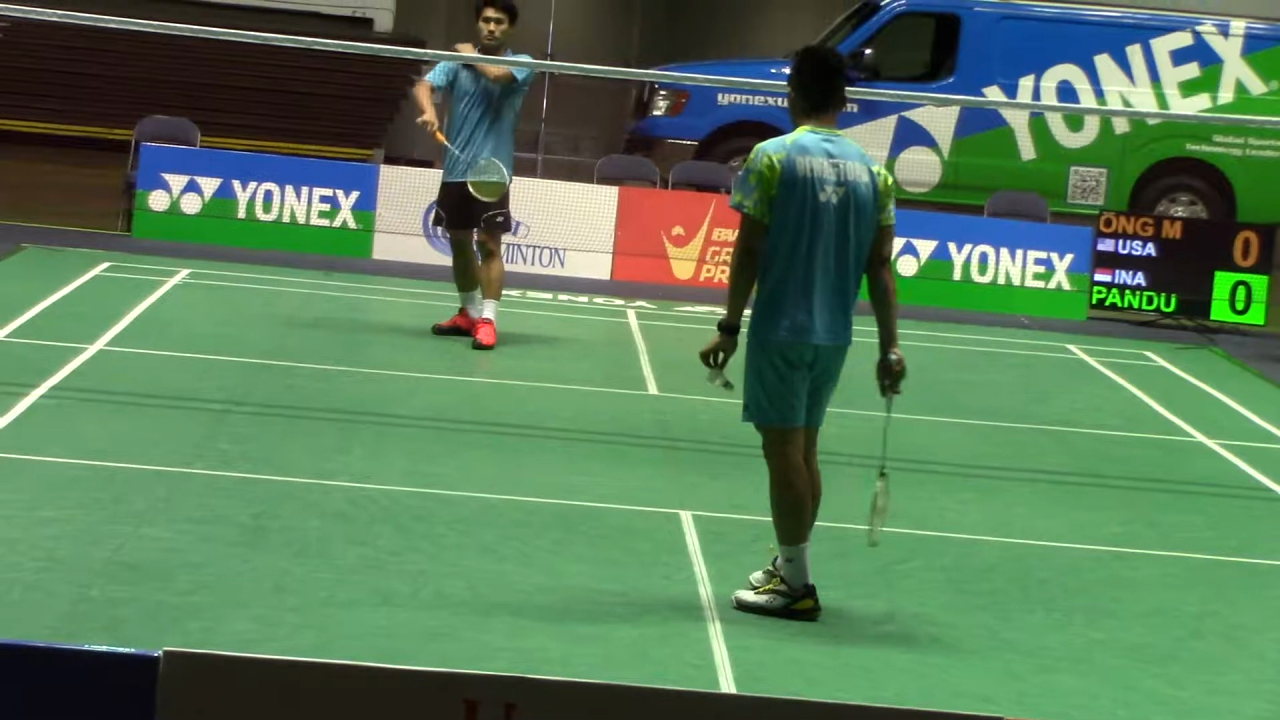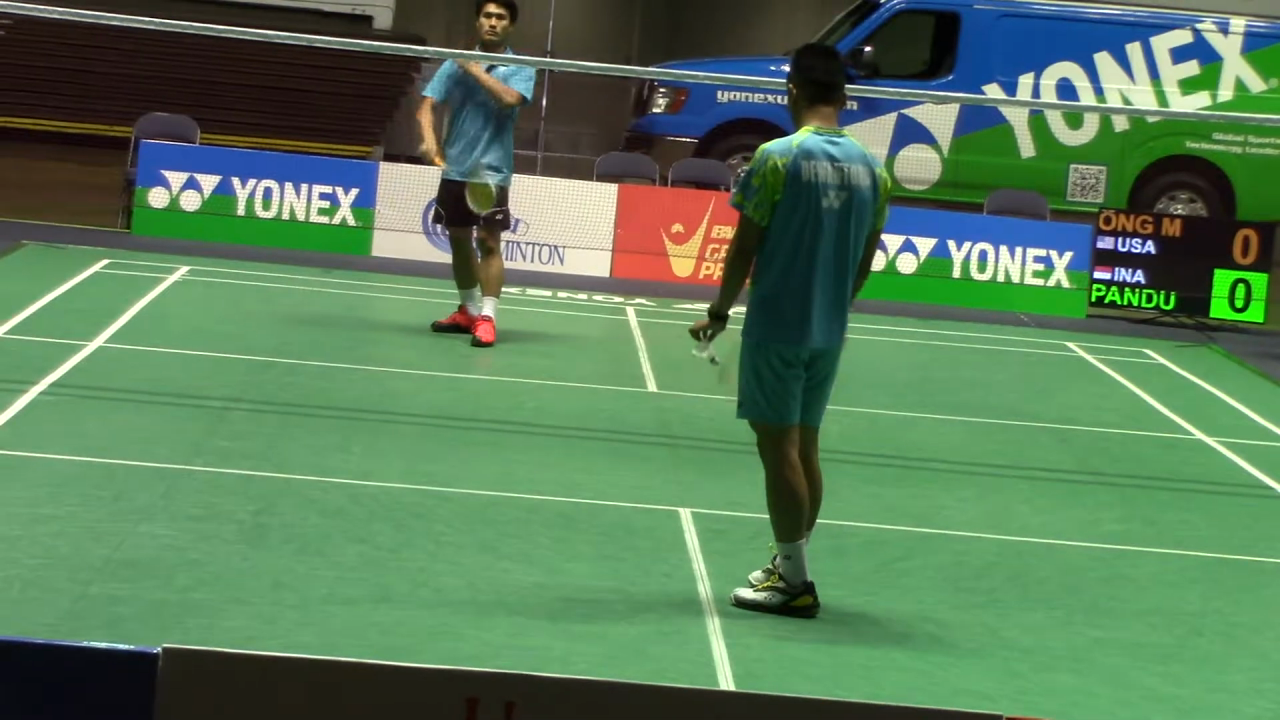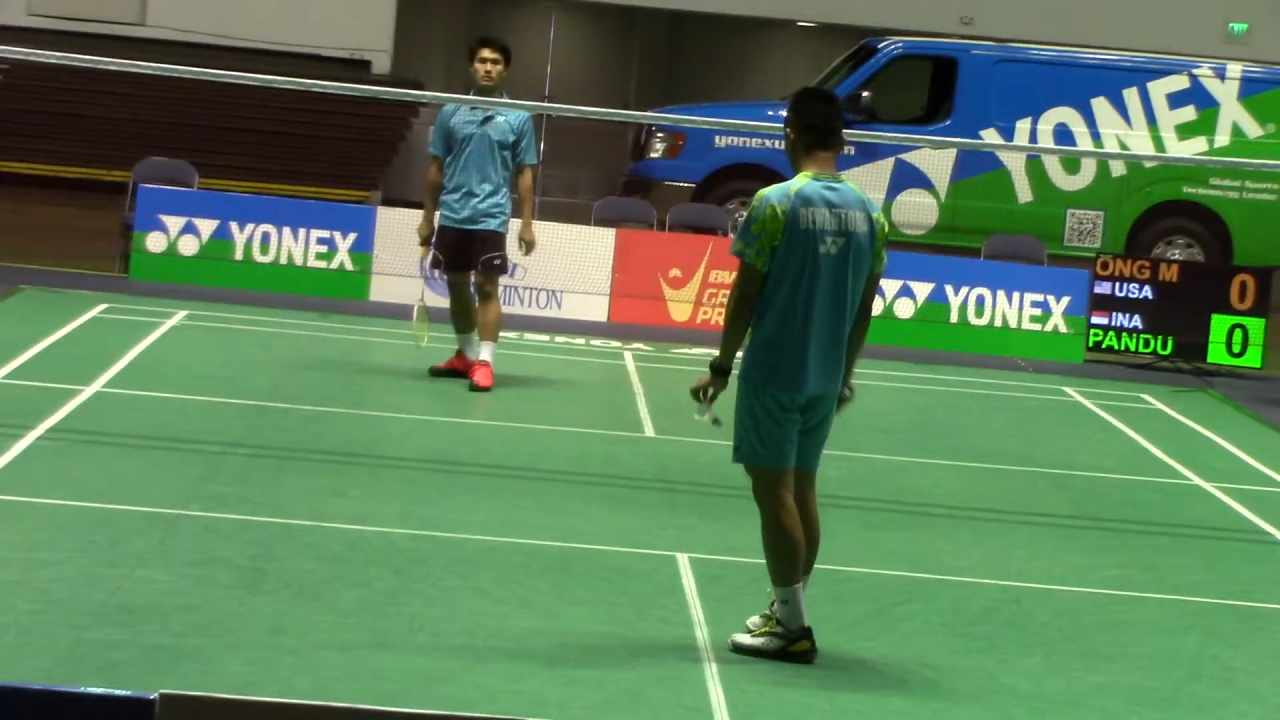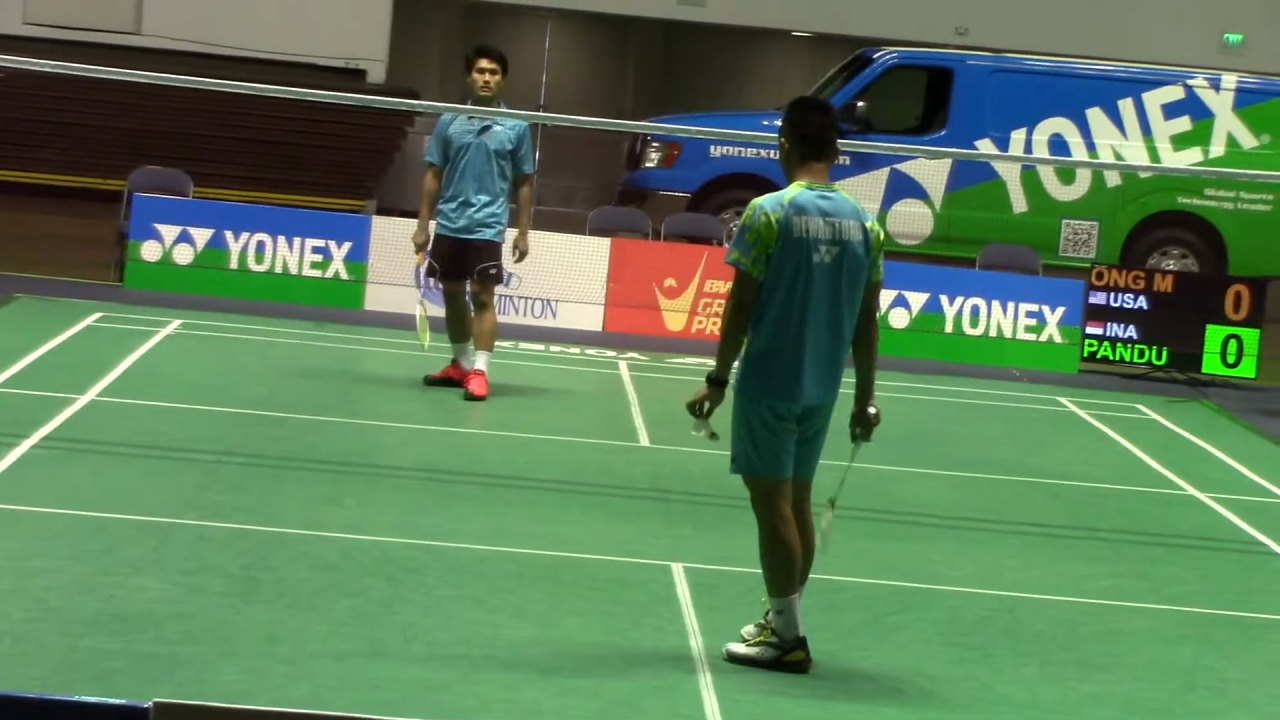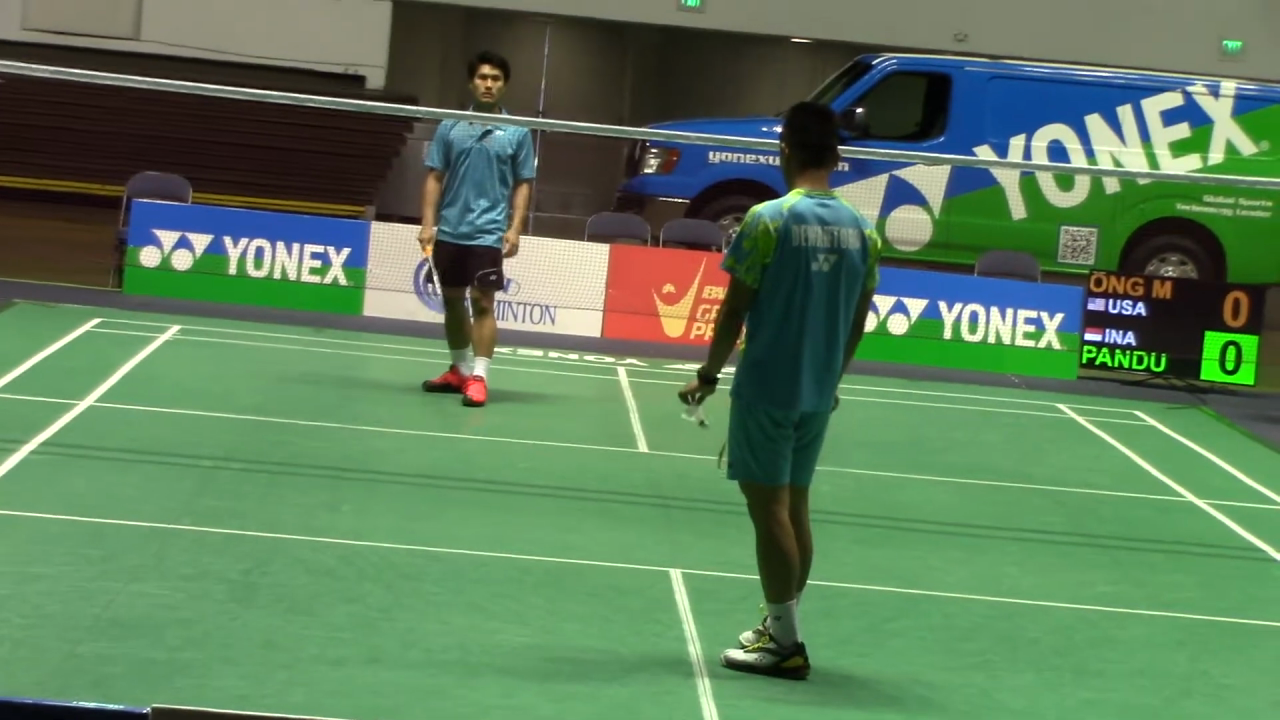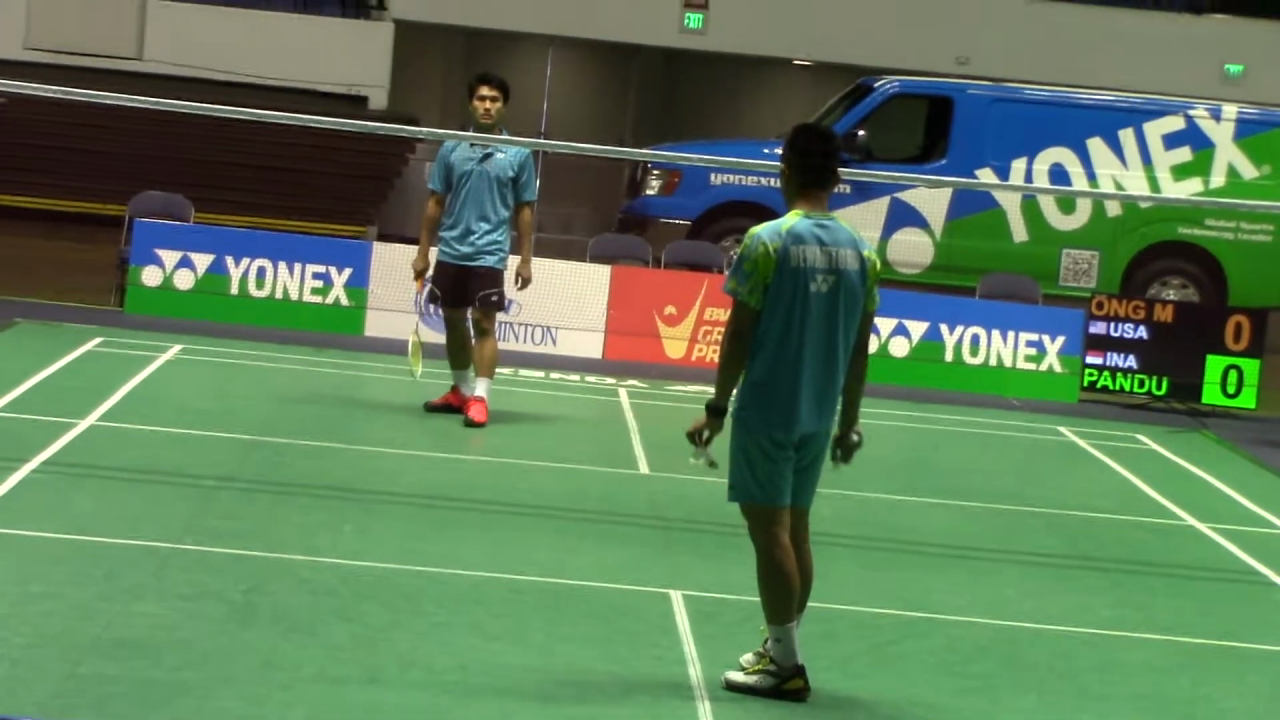
dt=0.4s
person 1, frame 1
left shoulder: (772, 156)
right shoulder: (870, 169)
left elbow: (749, 252)
right elbow: (879, 265)
left wrist: (728, 327)
right wrist: (890, 346)
left hip: (781, 330)
right hip: (833, 335)
left knee: (783, 451)
right knee: (804, 450)
left ankle: (797, 586)
right ankle: (788, 567)
person 1, frame 2
left shoulder: (777, 156)
right shoulder: (872, 169)
left elbow: (745, 248)
right elbow: (863, 262)
left wrist: (718, 312)
left hip: (776, 328)
right hip: (828, 333)
left knee: (779, 447)
right knee: (804, 448)
left ankle: (795, 582)
right ankle: (788, 565)
person 1, frame 3
left shoulder: (775, 201)
right shoulder: (869, 214)
left elbow: (746, 295)
right elbow: (863, 308)
left wrist: (721, 365)
left hip: (773, 373)
right hip: (824, 379)
left knee: (774, 492)
right knee: (801, 491)
left ankle: (792, 627)
right ankle: (786, 611)
person 1, frame 4
left shoulder: (769, 211)
right shoulder: (863, 222)
left elbow: (742, 305)
right elbow: (866, 320)
left wrist: (717, 378)
right wrist: (865, 397)
left hip: (769, 383)
right hip: (821, 388)
left knee: (771, 502)
right knee: (796, 502)
left ankle: (787, 637)
right ankle: (781, 622)
person 1, frame 5
left shoulder: (769, 218)
right shoulder: (861, 230)
left elbow: (735, 310)
right elbow: (856, 322)
left wrist: (708, 374)
left hip: (767, 389)
right hip: (816, 394)
left knee: (770, 508)
right knee: (794, 508)
left ankle: (785, 642)
right ankle: (779, 627)
person 1, frame 6
left shoulder: (766, 239)
right shoulder: (860, 251)
left elbow: (740, 335)
right elbow: (859, 347)
left wrist: (716, 407)
right wrist: (849, 420)
left hip: (766, 411)
right hip: (818, 417)
left knee: (769, 530)
right knee: (795, 529)
left ankle: (785, 664)
right ankle: (779, 650)
person 2, frame 1
left shoulder: (521, 64)
right shoulder: (456, 62)
left elbow: (495, 74)
right elbow: (423, 86)
left wrist: (472, 55)
right wrist: (429, 110)
right hip: (455, 169)
left knee: (489, 245)
right knee: (459, 242)
left ankle: (488, 320)
right ankle: (468, 313)
person 2, frame 2
left shoulder: (522, 67)
right shoulder: (455, 64)
left elbow: (511, 99)
right elbow: (428, 103)
left wrist: (476, 71)
right wrist: (429, 138)
left hip: (493, 172)
right hip: (454, 169)
left knee: (489, 242)
right knee: (459, 240)
left ankle: (487, 317)
right ankle: (468, 310)
person 2, frame 3
left shoulder: (519, 117)
right shoulder: (451, 112)
left elbow: (525, 172)
right elbow: (436, 167)
left wrist: (526, 223)
right wrist: (427, 218)
left hip: (489, 218)
right hip: (451, 217)
left knee: (487, 287)
right knee: (457, 286)
left ankle: (485, 362)
right ankle: (465, 355)
person 2, frame 4
left shoulder: (517, 127)
right shoulder: (448, 122)
left elbow: (523, 183)
right elbow: (433, 176)
left wrist: (522, 232)
right wrist: (422, 226)
left hip: (487, 227)
right hip: (448, 225)
left knee: (483, 296)
right knee: (453, 294)
left ankle: (479, 371)
right ankle: (461, 364)
person 2, frame 5
left shoulder: (518, 133)
right shoulder: (449, 127)
left elbow: (522, 185)
right elbow: (434, 178)
left wrist: (514, 229)
right wrist: (428, 224)
left hip: (488, 234)
right hip: (449, 232)
left knee: (482, 303)
right knee: (452, 300)
left ankle: (479, 377)
right ankle: (459, 370)
person 2, frame 6
left shoulder: (519, 154)
right shoulder: (451, 149)
left elbow: (524, 210)
right elbow: (435, 203)
left wrist: (525, 259)
right wrist: (423, 252)
left hip: (489, 255)
right hip: (450, 252)
left knee: (484, 323)
right knee: (454, 321)
left ankle: (480, 397)
right ankle: (460, 391)
